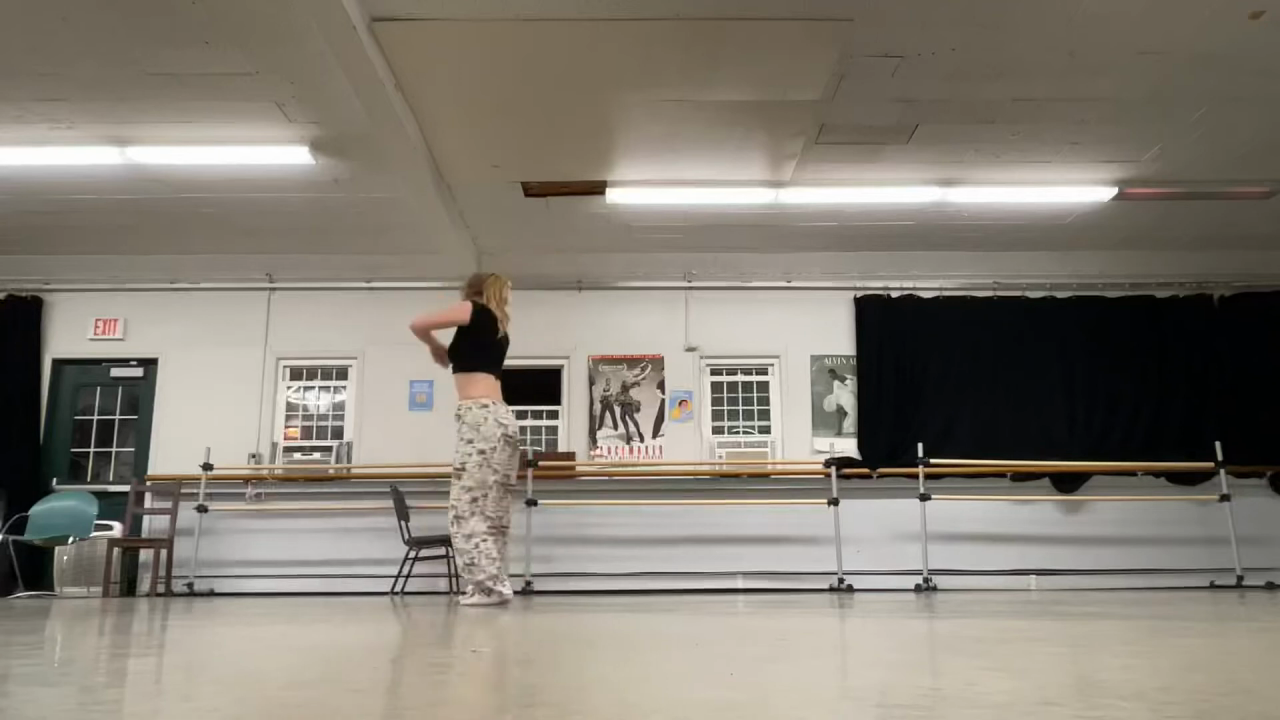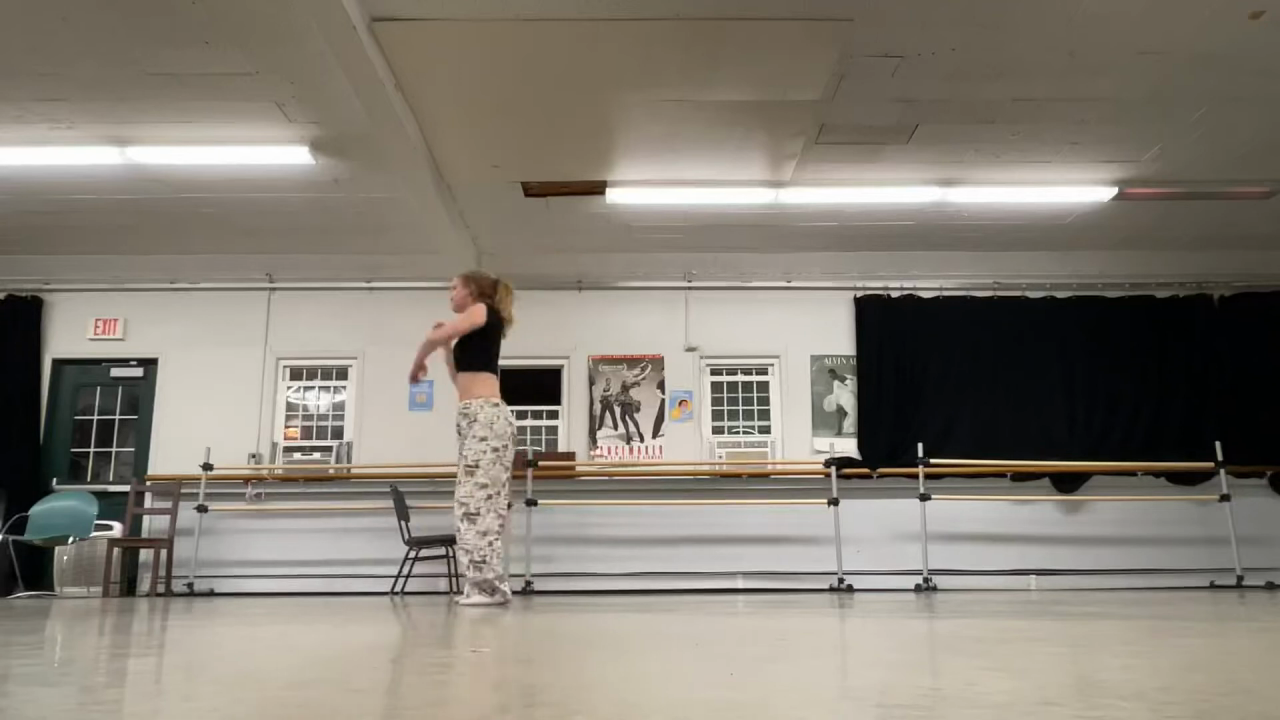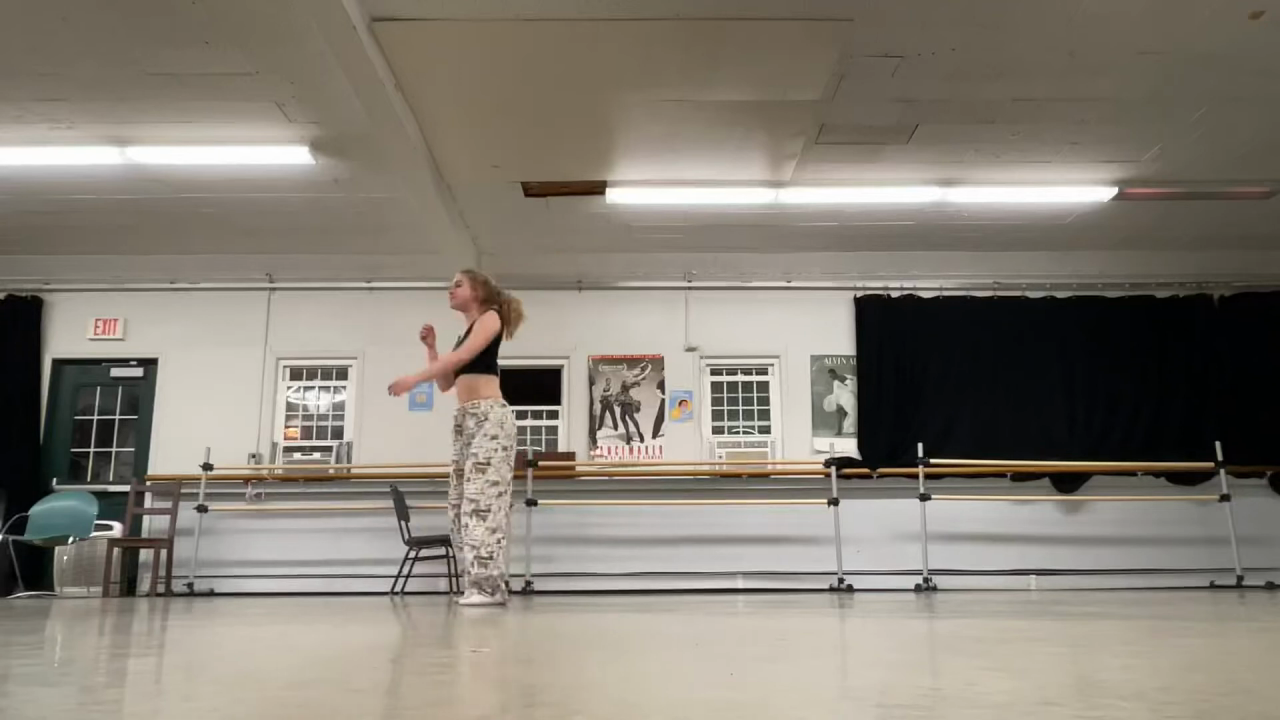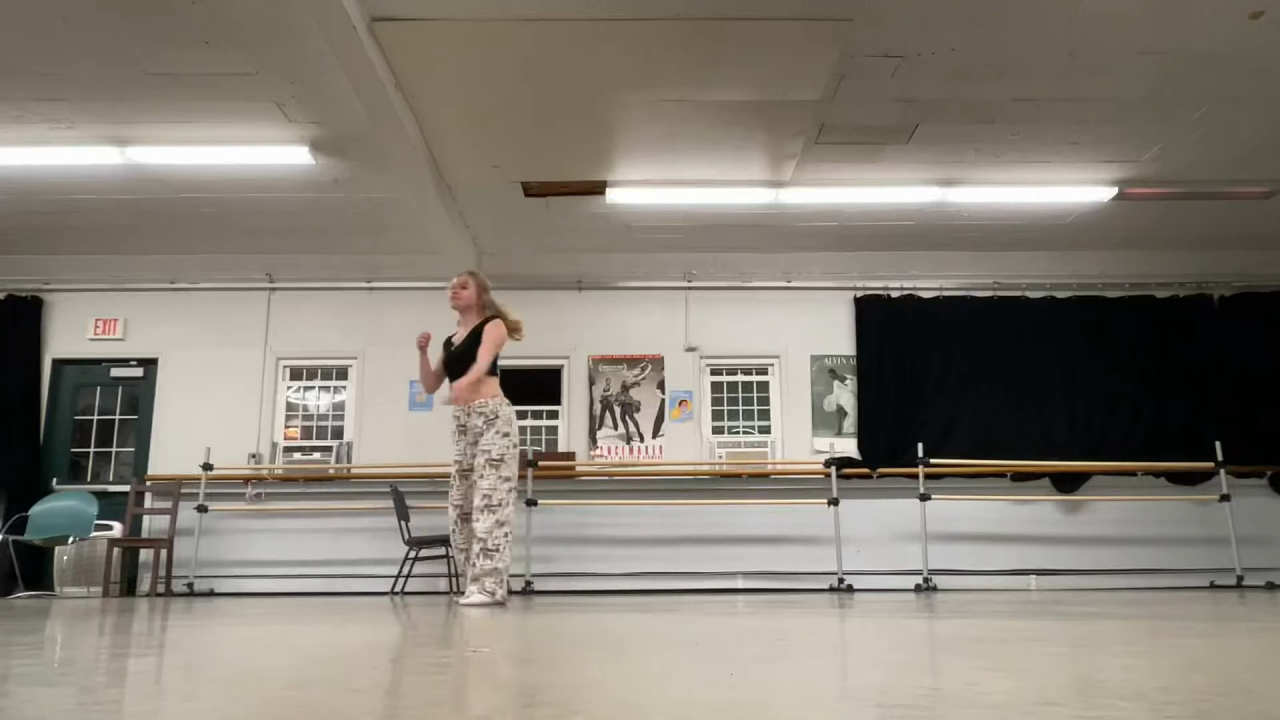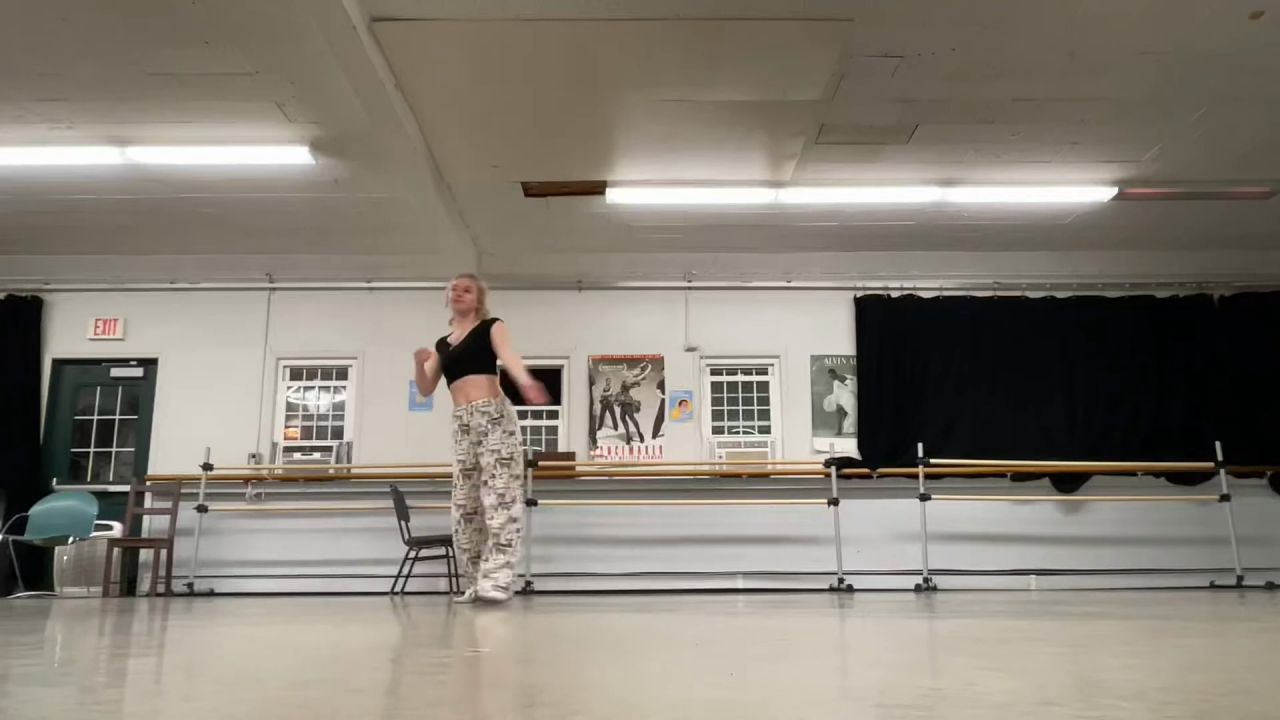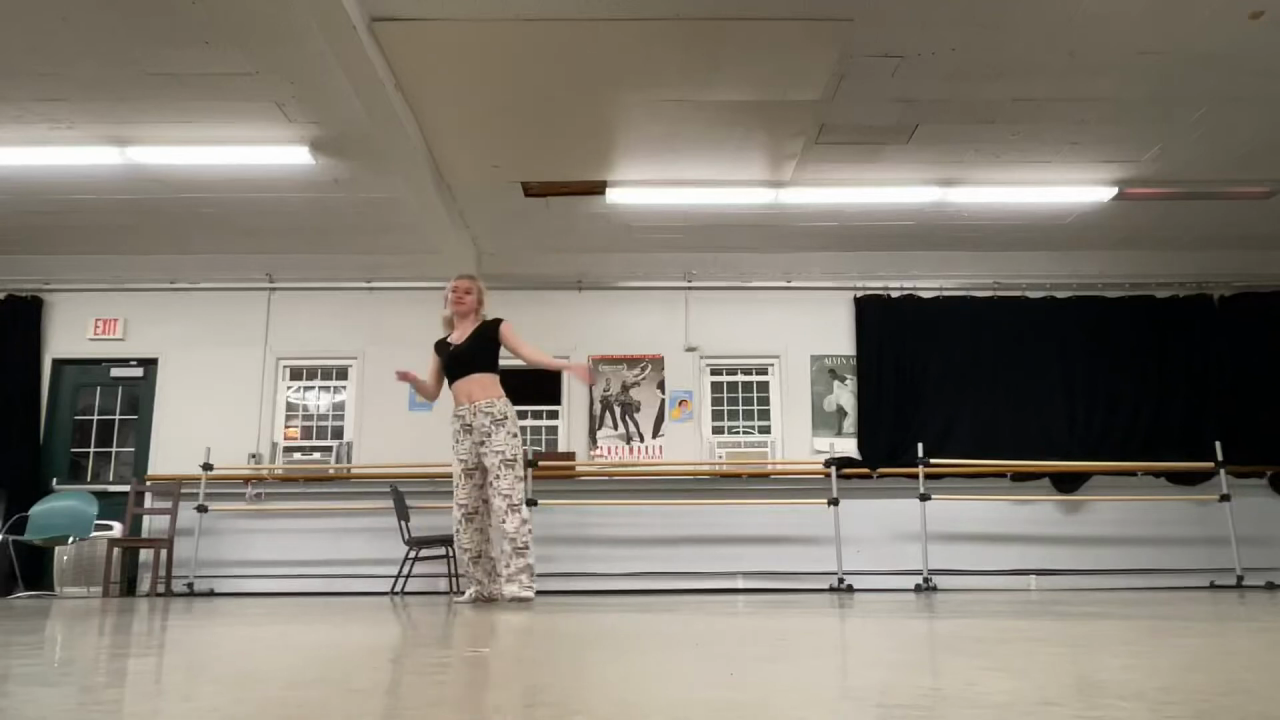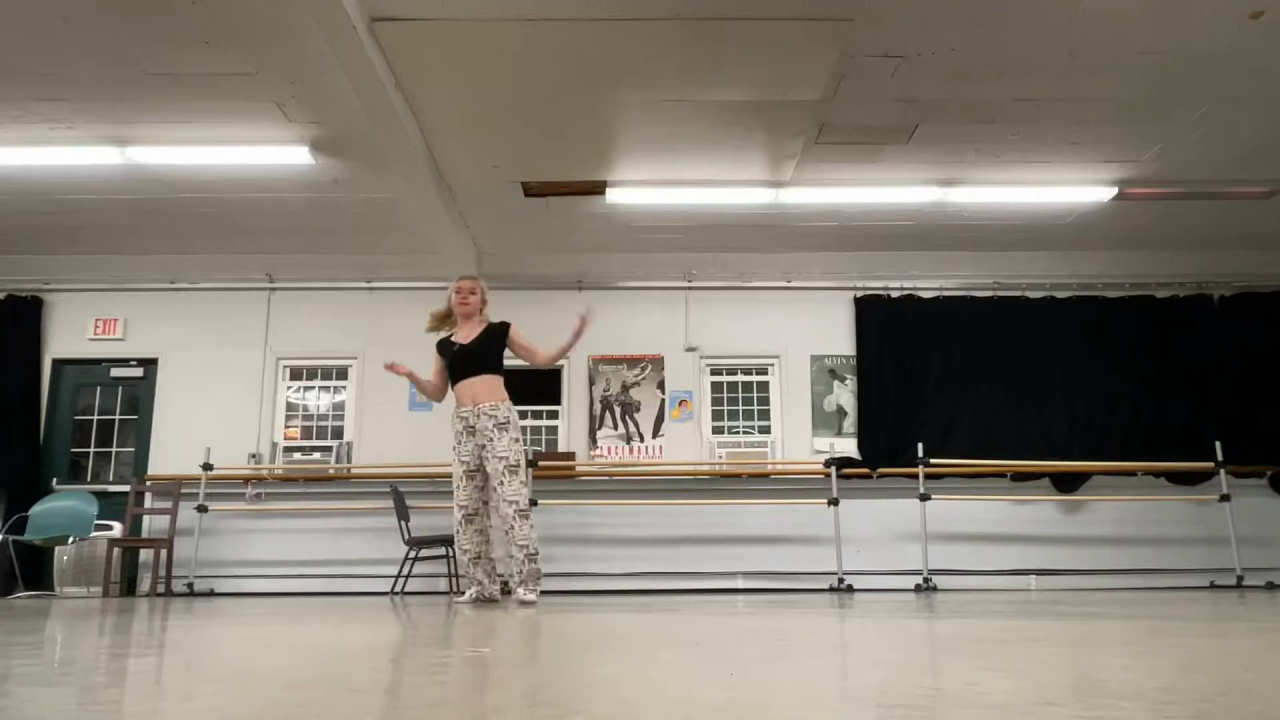
dt=0.1s
person 1, frame 1
left shoulder: (474, 312)
right shoulder: (500, 332)
left elbow: (419, 324)
left wrist: (433, 345)
right wrist: (450, 352)
left hip: (482, 417)
right hip: (501, 418)
left knee: (468, 508)
right knee: (491, 508)
left ankle: (492, 586)
right ankle: (490, 585)
person 1, frame 2
left shoulder: (482, 312)
right shoulder: (471, 333)
left elbow: (440, 336)
right elbow: (460, 378)
left wrist: (418, 362)
right wrist: (441, 341)
left hip: (485, 417)
right hip: (469, 420)
left knee: (476, 505)
right knee: (472, 505)
left ankle: (488, 587)
right ankle: (484, 584)
person 1, frame 3
left shoulder: (490, 317)
right shoulder: (468, 332)
left elbow: (462, 355)
right elbow: (446, 384)
left wrist: (414, 378)
right wrist: (431, 347)
left hip: (489, 417)
right hip: (466, 420)
left knee: (484, 503)
right knee: (460, 506)
left ankle: (489, 586)
right ankle: (485, 584)
person 1, frame 4
left shoulder: (493, 324)
right shoulder: (451, 341)
left elbow: (484, 362)
right elbow: (429, 386)
left wrist: (463, 384)
right wrist: (425, 352)
left hip: (493, 418)
right hip: (461, 424)
left knee: (490, 502)
right knee: (461, 507)
left ankle: (488, 585)
right ankle: (480, 583)
person 1, frame 5
left shoulder: (492, 328)
right shoulder: (443, 345)
left elbow: (510, 357)
right elbow: (426, 390)
left wrist: (525, 381)
right wrist: (420, 363)
left hip: (496, 418)
right hip: (462, 426)
left knee: (500, 500)
right knee: (465, 509)
left ankle: (497, 581)
right ankle: (479, 584)
person 1, frame 6
left shoulder: (493, 328)
right shoulder: (443, 346)
left elbow: (531, 356)
right elbow: (432, 392)
left wrist: (568, 365)
right wrist: (412, 379)
left hip: (497, 418)
right hip: (462, 425)
left knee: (507, 500)
right knee: (467, 509)
left ankle: (519, 579)
right ankle: (485, 584)
person 1, frame 7
left shoulder: (500, 331)
right shoulder: (444, 345)
left elbow: (541, 359)
right elbow: (436, 393)
left wrist: (573, 339)
right wrist: (410, 375)
left hip: (499, 420)
right hip: (464, 426)
left knee: (512, 504)
right knee: (467, 510)
left ankle: (525, 583)
right ankle: (484, 585)
